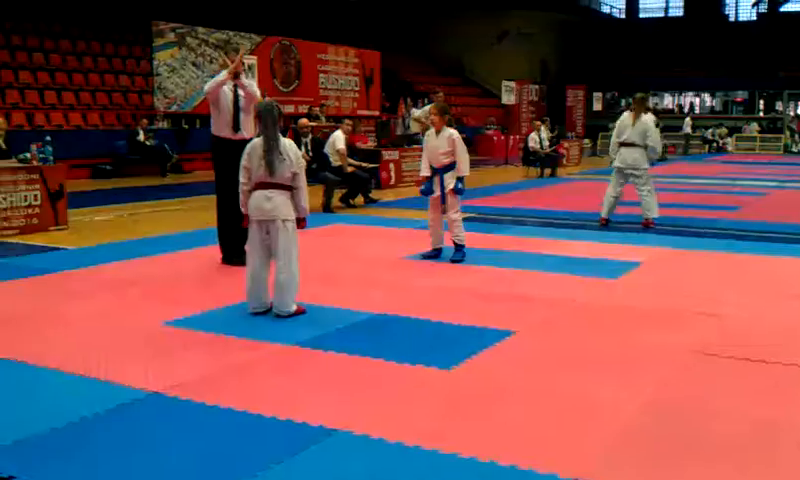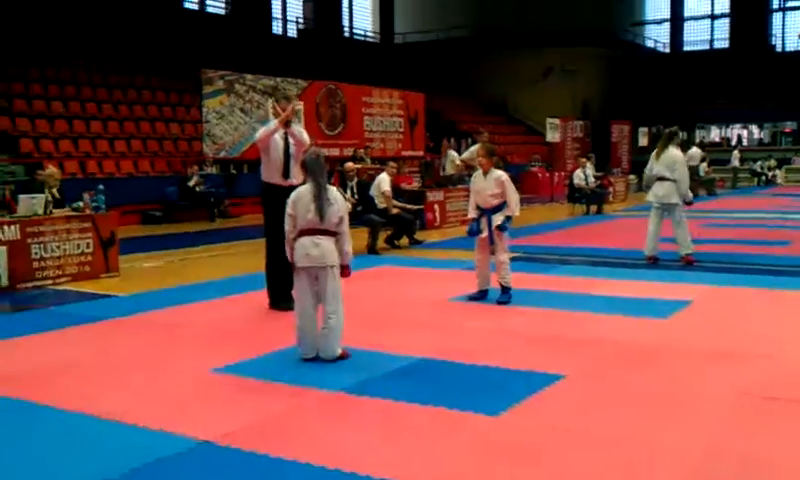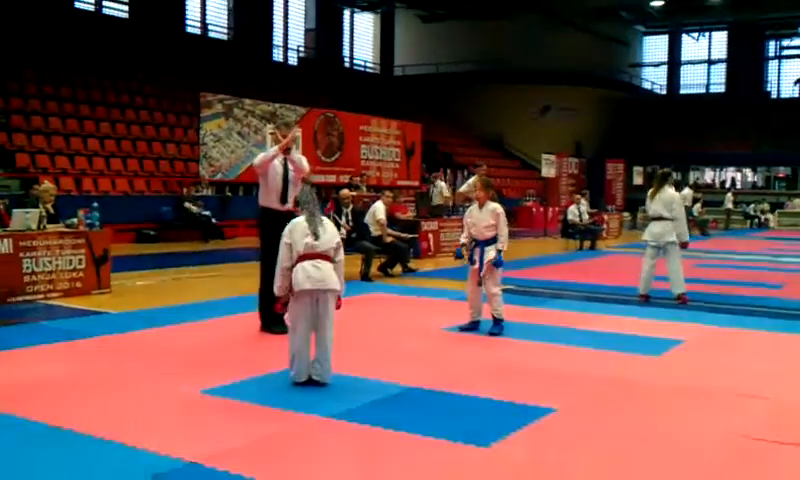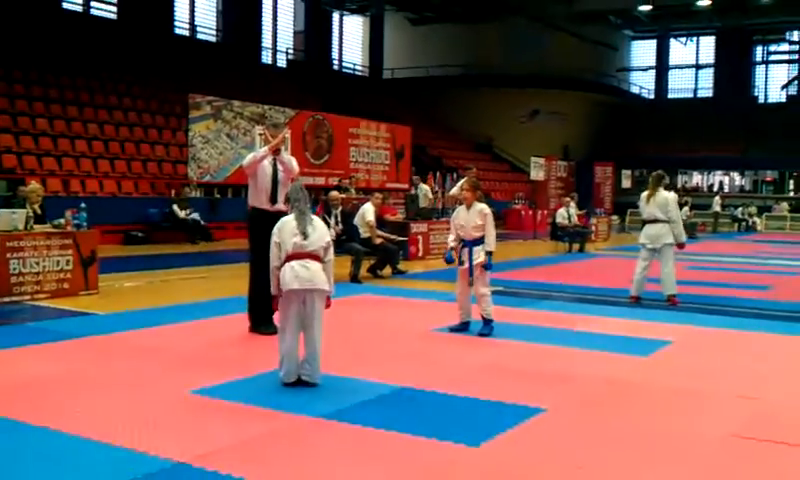
dt=0.3s
person 1, frame 1
left shoulder: (249, 86)
right shoulder: (219, 87)
left elbow: (255, 97)
right elbow: (208, 91)
left wrist: (238, 76)
right wrist: (229, 71)
left hip: (245, 146)
right hip: (223, 146)
right knee: (227, 199)
left ankle: (239, 248)
right ankle: (230, 251)
person 1, frame 2
left shoulder: (298, 133)
right shoulder: (268, 134)
left elbow: (305, 144)
right elbow: (258, 139)
left wrist: (289, 123)
right wrist: (280, 120)
left hip: (294, 192)
right hip: (273, 192)
right knee: (275, 244)
left ankle: (287, 291)
right ankle: (278, 295)
person 1, frame 3
left shoulder: (298, 159)
right shoulder: (268, 159)
left elbow: (304, 171)
right elbow: (258, 164)
left wrist: (289, 149)
right wrist: (280, 147)
left hip: (291, 218)
right hip: (270, 217)
right knee: (270, 267)
left ankle: (278, 315)
right ankle: (269, 318)
person 1, frame 4
left shoulder: (288, 160)
right shoulder: (258, 161)
left elbow: (294, 171)
right elbow: (246, 165)
left wrist: (278, 150)
right wrist: (270, 147)
left hip: (281, 218)
right hip: (260, 217)
right knee: (260, 268)
left ankle: (267, 317)
right ankle: (258, 320)
person 2, frame 1
left shoulder: (251, 147)
right shoulder: (290, 147)
left elbow: (244, 183)
right elbow: (299, 184)
left wrist: (245, 210)
right wrist: (302, 213)
left hip: (257, 204)
right hip: (282, 205)
left knee: (257, 258)
right knee: (285, 257)
left ankle: (258, 303)
right ankle: (284, 306)
person 2, frame 2
left shoulder: (296, 195)
right shoulder: (335, 195)
left elbow: (289, 231)
right elbow: (343, 231)
left wrist: (292, 257)
right wrist: (345, 261)
left hip: (303, 251)
right hip: (327, 251)
left knee: (305, 305)
right knee: (331, 303)
left ankle: (308, 350)
right ankle: (330, 350)
person 2, frame 3
left shoulder: (292, 226)
right shoulder: (329, 225)
left elbow: (284, 262)
right elbow: (339, 260)
left wrist: (280, 293)
right wrist: (339, 291)
left hip: (303, 276)
right hip: (327, 277)
left knee: (300, 329)
right knee: (324, 330)
left ankle: (300, 374)
right ankle: (320, 374)
person 2, frame 4
left shoulder: (282, 224)
right shoulder: (319, 224)
left elbow: (275, 261)
right elbow: (328, 259)
left wrist: (275, 291)
right wrist: (328, 290)
left hip: (291, 276)
right hip: (316, 276)
left knee: (289, 329)
right knee: (313, 330)
left ankle: (289, 375)
right ankle: (310, 374)
person 3, frame 1
left shoulder: (452, 135)
right shoulder: (428, 135)
left elbow: (462, 157)
right elbow: (426, 158)
left wrist: (460, 179)
right wrist: (427, 179)
left hip: (449, 177)
right hip: (435, 177)
left knee: (453, 213)
right knee: (434, 215)
left ankle: (459, 248)
right ankle: (436, 248)
person 3, frame 2
left shoulder: (500, 176)
right shoulder: (475, 177)
left elbow: (513, 197)
right elbow: (473, 200)
left wrist: (508, 218)
right wrist: (473, 220)
left hip: (497, 217)
right hip: (482, 218)
left knee: (500, 255)
right knee: (481, 256)
left ankle: (506, 290)
right ankle: (482, 289)
person 3, frame 3
left shoulder: (496, 209)
right shoulder: (471, 210)
left elbow: (503, 232)
right elbow: (467, 231)
left wrist: (499, 252)
right wrist: (463, 245)
left hip: (491, 250)
right hip: (476, 250)
left knee: (493, 288)
right knee: (473, 287)
left ankle: (498, 321)
right ankle: (475, 320)
person 3, frame 4
left shoulder: (483, 209)
right shoulder: (458, 212)
left elbow: (490, 233)
right elbow: (454, 233)
left wrist: (488, 255)
right wrist: (452, 248)
left hip: (479, 251)
right hip: (464, 251)
left knee: (481, 288)
right knee: (462, 289)
left ankle: (488, 322)
right ankle: (464, 321)
person 4, frame 1
left shoulder: (623, 119)
right shoulder: (648, 121)
left elbow: (615, 140)
right elbow: (654, 143)
left wrist: (614, 156)
right wrist: (652, 157)
left hip: (623, 156)
right hip: (639, 158)
left knee: (614, 188)
right knee: (646, 188)
left ankle: (604, 217)
right ankle: (649, 218)
person 4, frame 2
left shoulder: (656, 153)
right shoulder: (677, 154)
left elbow: (648, 174)
right elbow: (682, 178)
left wrist: (651, 185)
right wrist: (687, 196)
left hip: (657, 190)
right hip: (672, 191)
left knee: (654, 224)
right knee: (679, 224)
left ankle: (651, 254)
right ankle: (686, 254)
person 4, frame 3
left shoulder: (651, 193)
right shoulder: (673, 194)
right elbow: (679, 217)
right wrist: (684, 238)
left hip: (653, 229)
right hip: (668, 230)
left knee: (649, 262)
right knee: (674, 263)
left ankle: (643, 292)
right ankle: (680, 293)
person 4, frame 4
left shoulder: (644, 196)
right shoulder: (668, 197)
right elbow: (674, 218)
right wrist: (680, 238)
left hip: (648, 231)
right hip: (663, 231)
left knee: (642, 264)
right knee: (667, 265)
left ankle: (634, 294)
right ankle: (670, 295)
